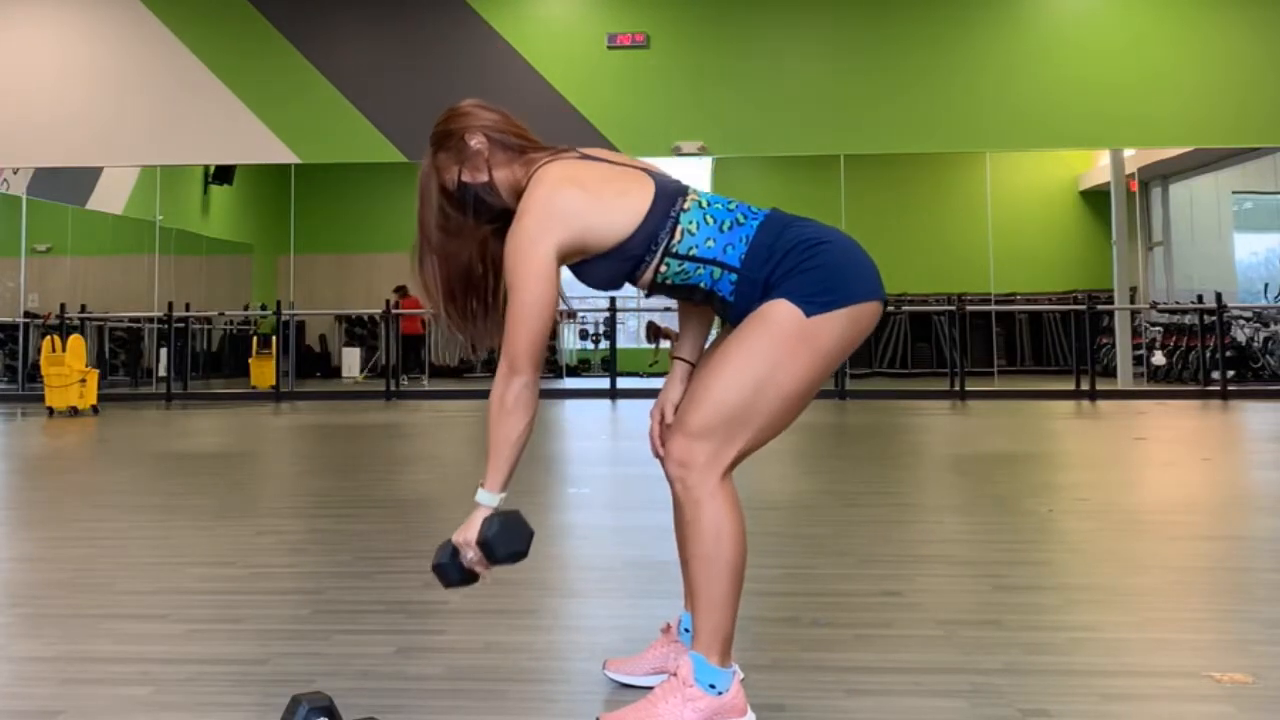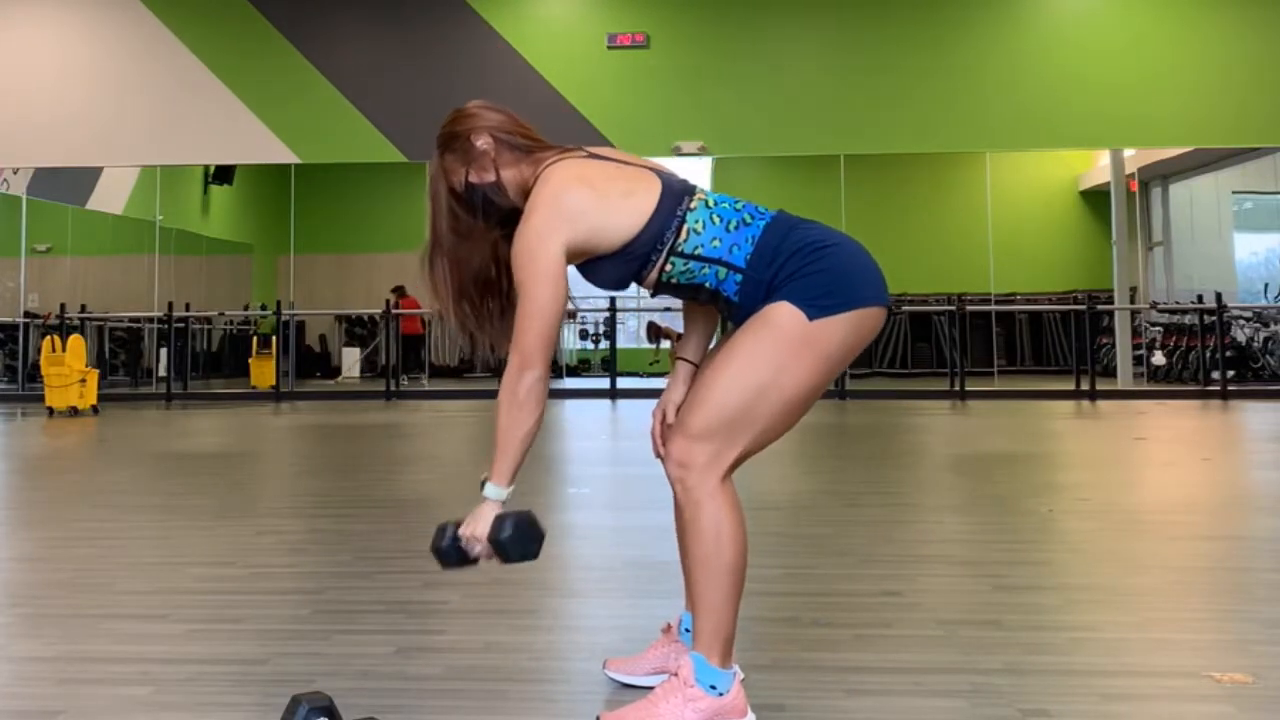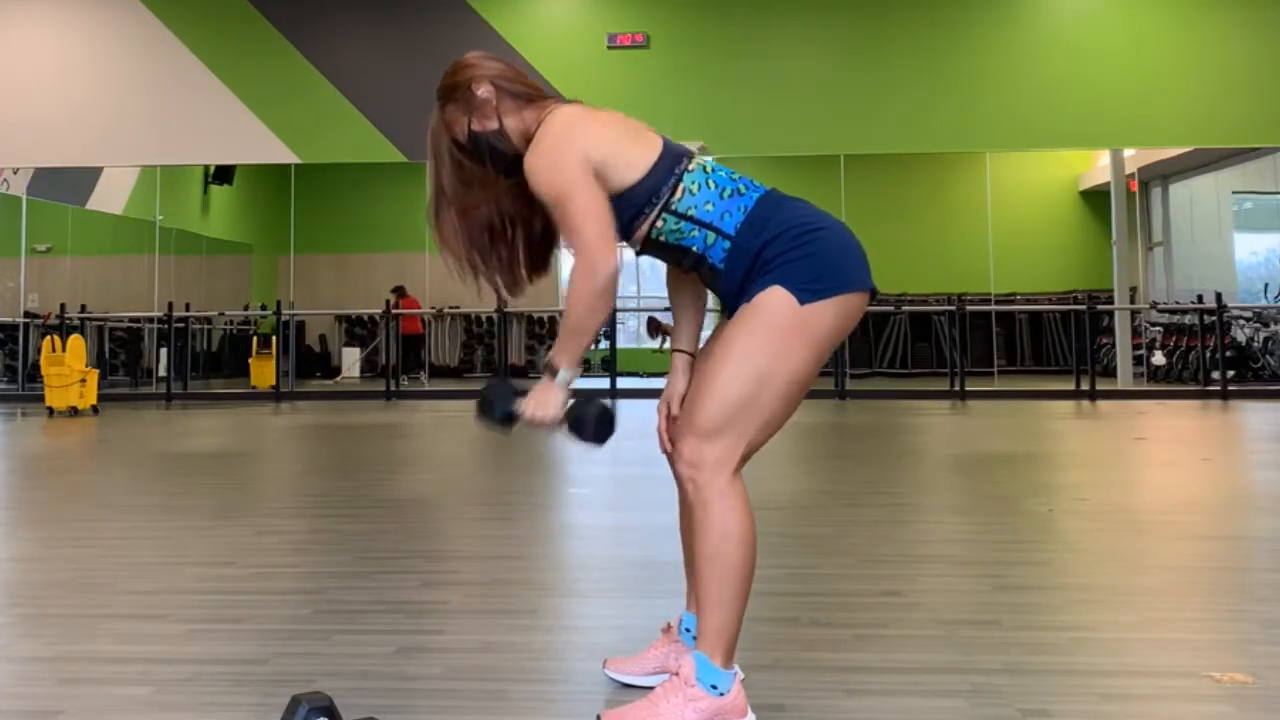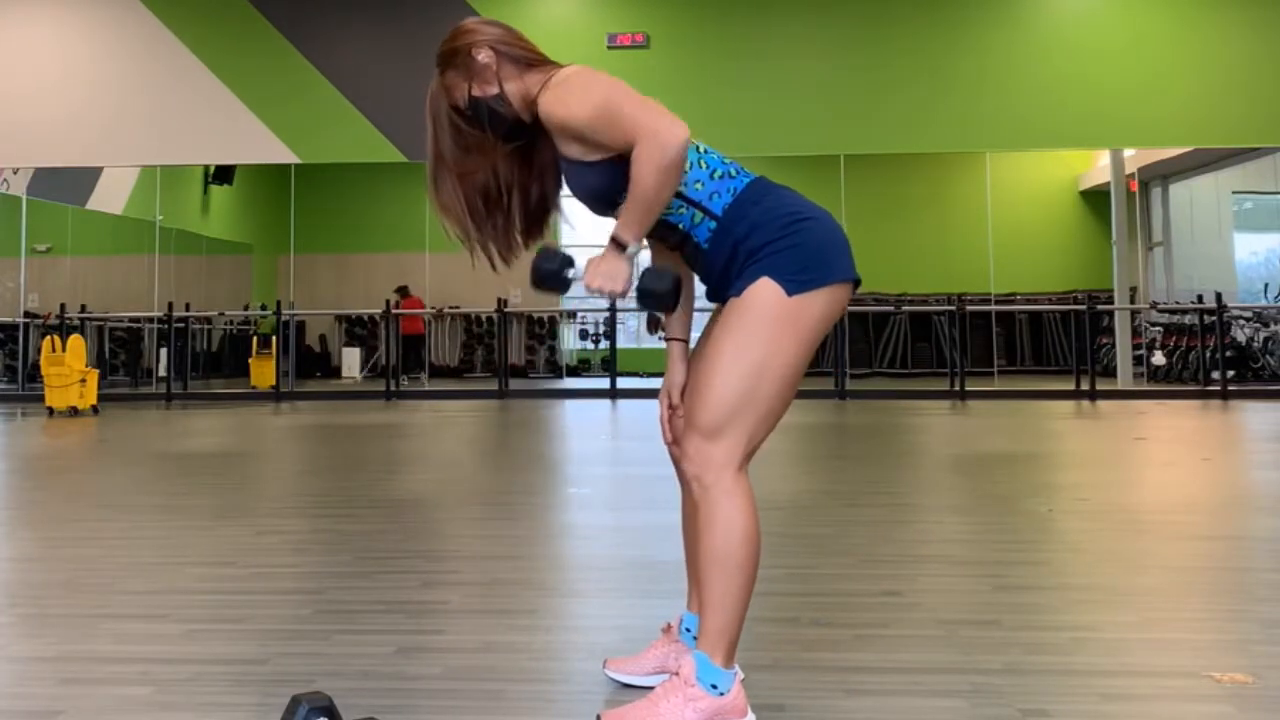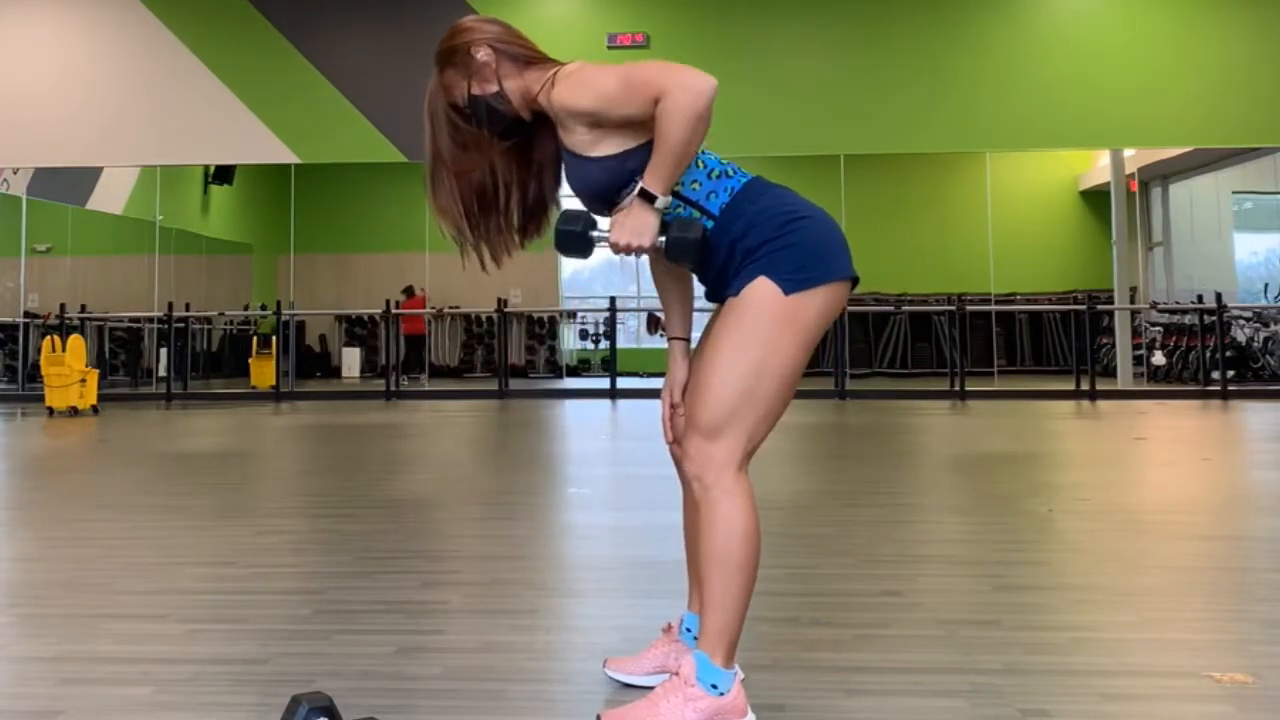
dt=0.2s
person 1, frame 1
left shoulder: (540, 213)
right shoulder: (578, 174)
left elbow: (519, 374)
left wrist: (487, 500)
right wrist: (681, 370)
left hip: (818, 282)
right hip: (811, 278)
left knee: (694, 456)
right knee: (689, 451)
right ankle: (695, 641)
person 1, frame 2
left shoulder: (549, 212)
right shoulder: (588, 174)
left elbow: (528, 372)
left wrist: (492, 495)
right wrist: (685, 371)
left hip: (823, 285)
right hip: (820, 280)
left knee: (695, 458)
right knee: (691, 451)
right ankle: (695, 640)
person 1, frame 3
left shoulder: (551, 147)
right shoulder: (582, 131)
left elbow: (600, 266)
left wrist: (556, 378)
right wrist: (682, 363)
left hip: (806, 265)
right hip: (801, 264)
left knee: (705, 456)
right knee: (694, 448)
right ankle: (694, 637)
person 1, frame 4
left shoulder: (562, 95)
right shoulder: (566, 116)
left elbow: (667, 140)
right elbow: (672, 226)
left wrist: (617, 249)
right wrist: (676, 353)
left hip: (789, 254)
right hip: (783, 254)
left knee: (712, 456)
right knee: (693, 450)
right ankle: (694, 638)
person 1, frame 5
left shoulder: (569, 90)
right shoulder: (558, 127)
left elbow: (693, 86)
left wrist: (644, 203)
right wrist: (678, 350)
left hip: (784, 251)
right hip: (775, 256)
left knee: (712, 457)
right knee: (694, 450)
right ankle: (695, 639)
